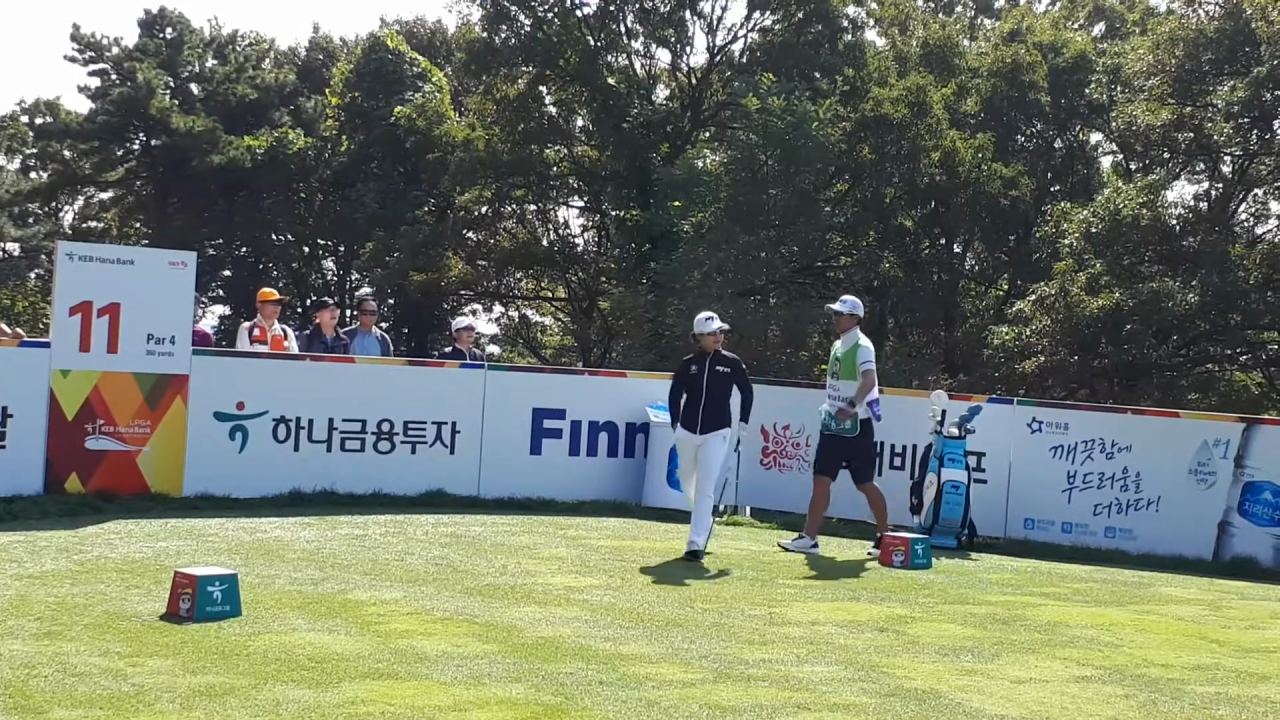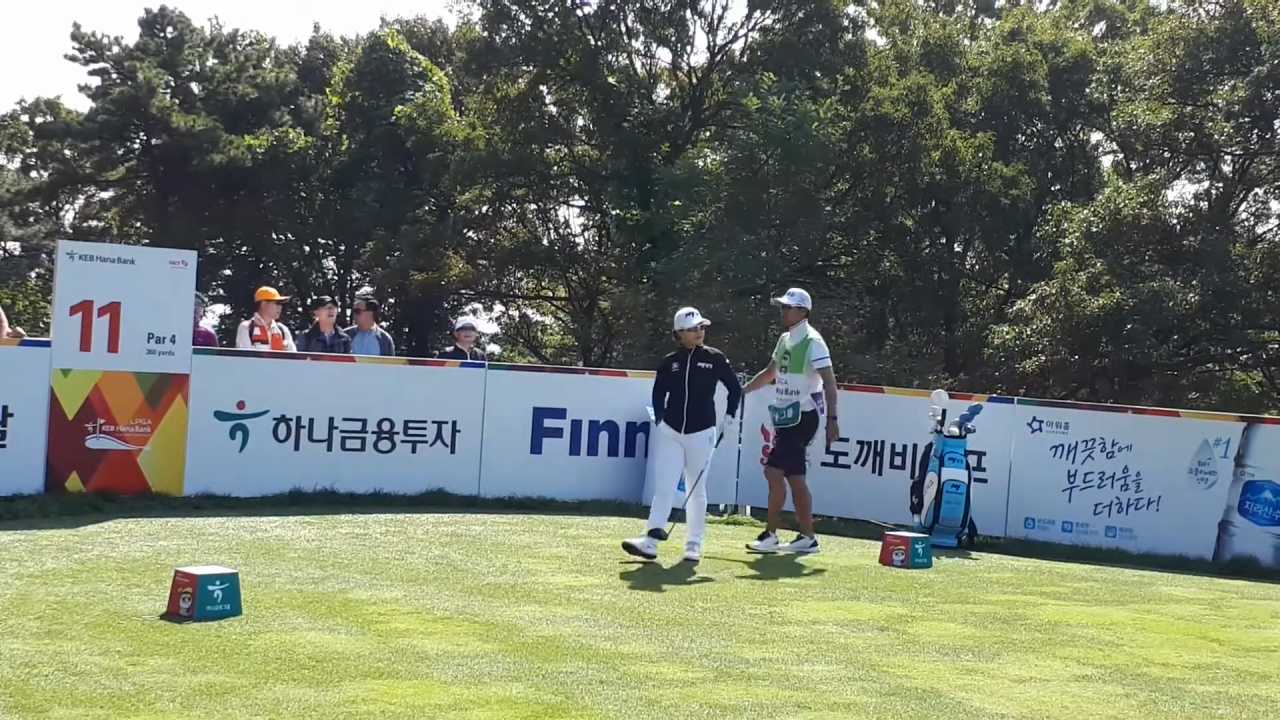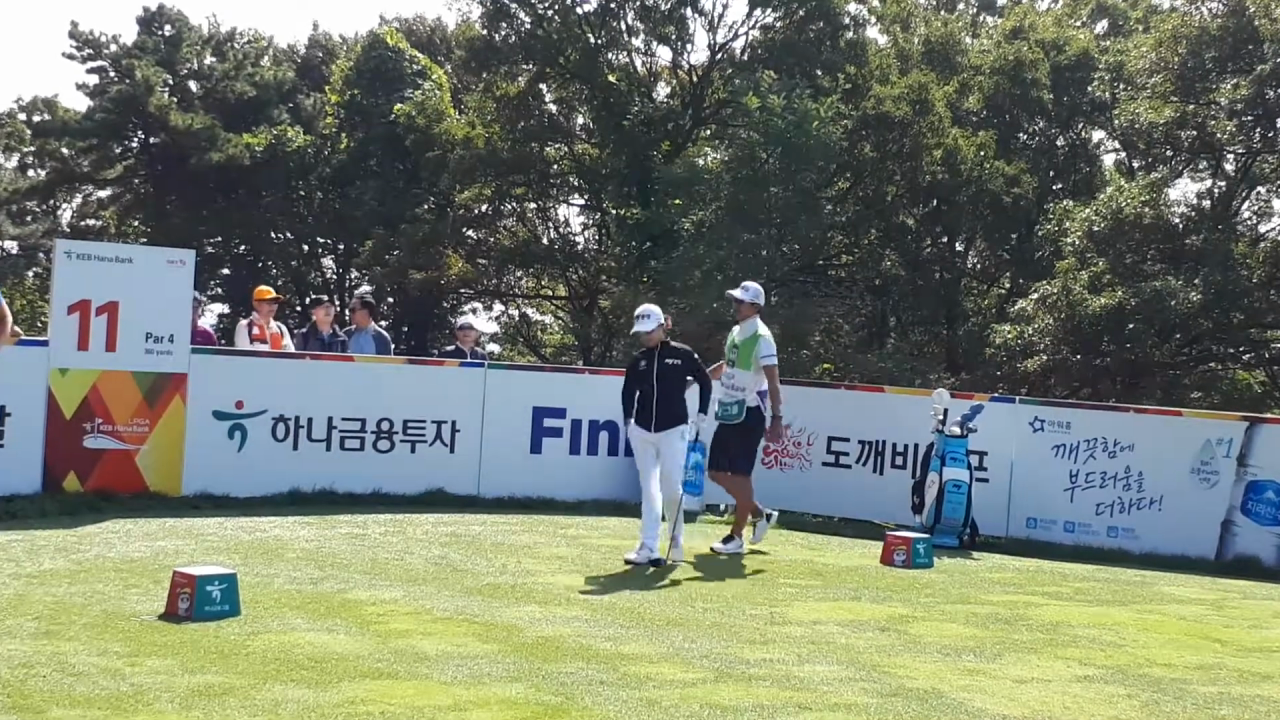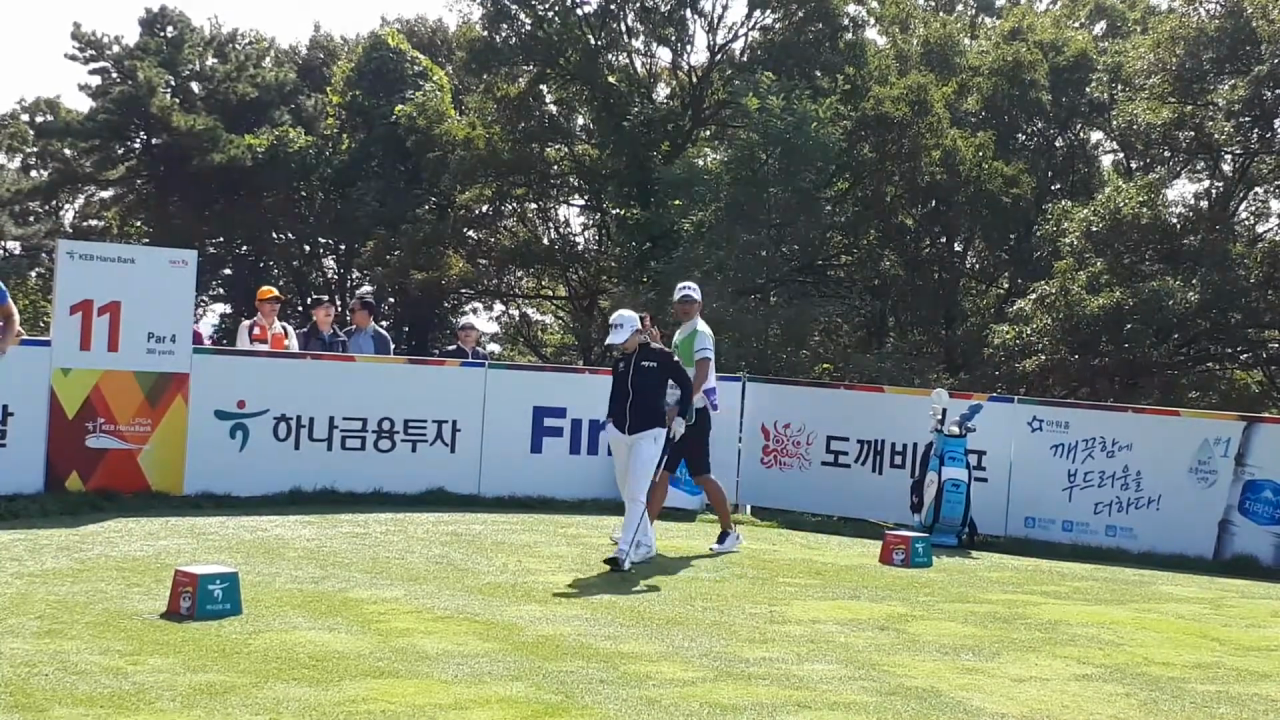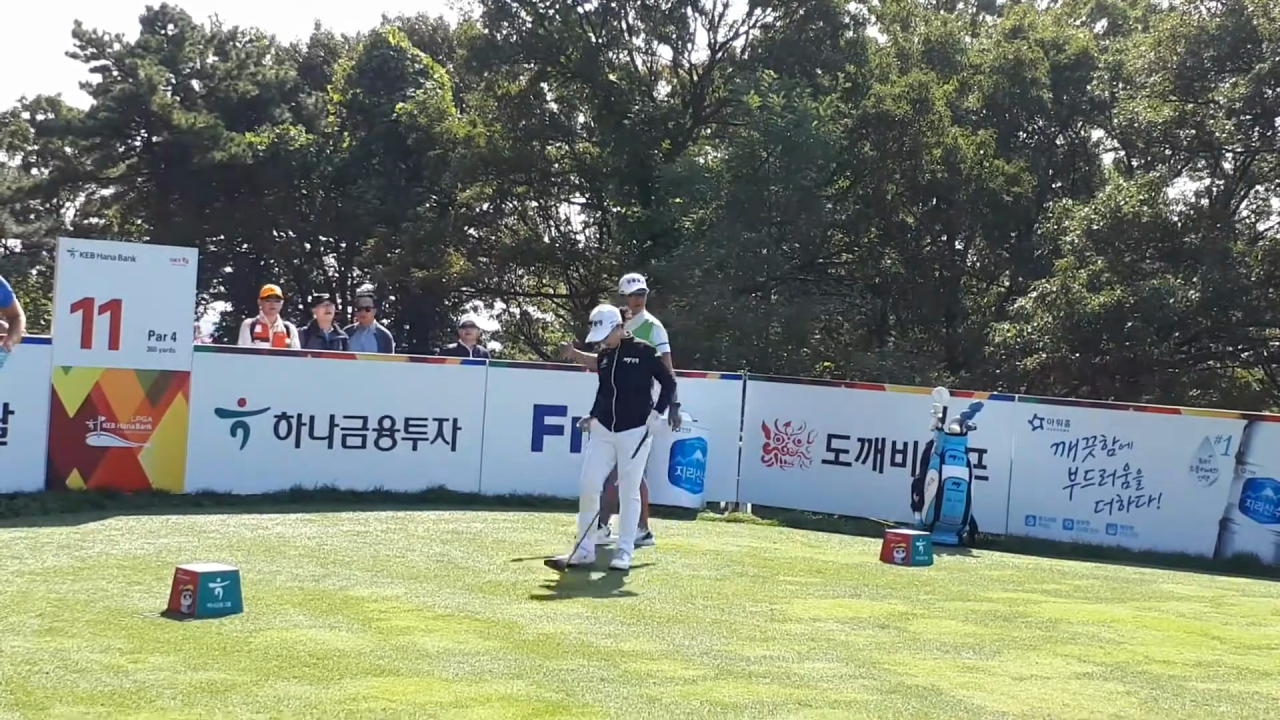
dt=0.4s
person 1, frame 1
left shoulder: (862, 347)
right shoulder: (838, 346)
left elbow: (869, 381)
left wrist: (851, 406)
left hip: (857, 427)
right hip: (833, 425)
left knee: (865, 484)
right knee: (821, 480)
left ankle: (884, 536)
right ankle: (809, 538)
person 1, frame 2
left shoulder: (812, 342)
right shoulder: (785, 339)
left elbow: (829, 383)
right elbow: (770, 373)
left wrist: (832, 418)
right wrist: (740, 392)
left hip: (802, 417)
right hip: (785, 418)
left knee: (774, 472)
right knee: (795, 477)
left ankle: (770, 534)
right ankle: (807, 537)
person 1, frame 3
left shoulder: (761, 337)
right shoulder: (736, 332)
left elbow: (772, 381)
left wrist: (776, 418)
left hip: (748, 415)
right hip: (730, 415)
left knee: (739, 477)
right knee: (716, 472)
left ankle: (736, 537)
right ankle: (760, 514)
person 1, frame 4
left shoulder: (700, 333)
right shoulder: (679, 334)
left elbow: (701, 375)
left hip: (695, 414)
left knee: (701, 476)
right knee: (661, 473)
left ankle: (729, 531)
person 1, frame 5
left shoulder: (653, 327)
left elbow: (667, 369)
left wrist: (673, 405)
right wrist: (577, 355)
left ankle: (604, 526)
right ankle: (642, 529)
person 2, frame 1
left shoulder: (732, 363)
right shoulder: (688, 364)
left elbow: (747, 392)
right elbow: (675, 395)
left wrist: (743, 423)
right wrist: (675, 424)
left hip: (717, 434)
right hip: (688, 432)
left knee: (705, 489)
right knee: (688, 486)
left ankle: (696, 543)
right ankle: (702, 532)
person 2, frame 2
left shoulder: (715, 358)
right shoulder: (670, 361)
left elbow: (735, 388)
right elbow: (659, 392)
left wrist: (729, 417)
right wrist: (659, 420)
left hip: (701, 432)
right hip: (670, 431)
left knee: (696, 490)
right knee: (663, 486)
left ankle: (694, 544)
right ankle: (651, 541)
person 2, frame 3
left shoulder: (682, 354)
right shoulder: (638, 360)
left elbow: (705, 382)
right elbow: (628, 391)
left wrist: (702, 414)
right wrist: (628, 420)
left hip: (674, 430)
right hip: (642, 431)
left knee: (671, 486)
right knee: (649, 490)
left ankle: (676, 537)
right ankle: (648, 548)
person 2, frame 4
left shoulder: (661, 356)
right shoulder: (620, 362)
left elbow: (687, 386)
left wrist: (680, 417)
right wrist: (610, 419)
left hip: (649, 433)
right hip: (619, 433)
left knee: (636, 494)
right knee: (629, 494)
left ankle: (625, 552)
right ankle: (645, 544)
person 2, frame 5
left shoulder: (644, 351)
right shoulder: (604, 357)
left elbow: (669, 383)
left wrist: (658, 413)
right wrist: (593, 416)
left hip: (634, 431)
right hip: (603, 429)
left knee: (629, 492)
right knee: (589, 485)
left ankle: (625, 551)
right ankle: (584, 548)
